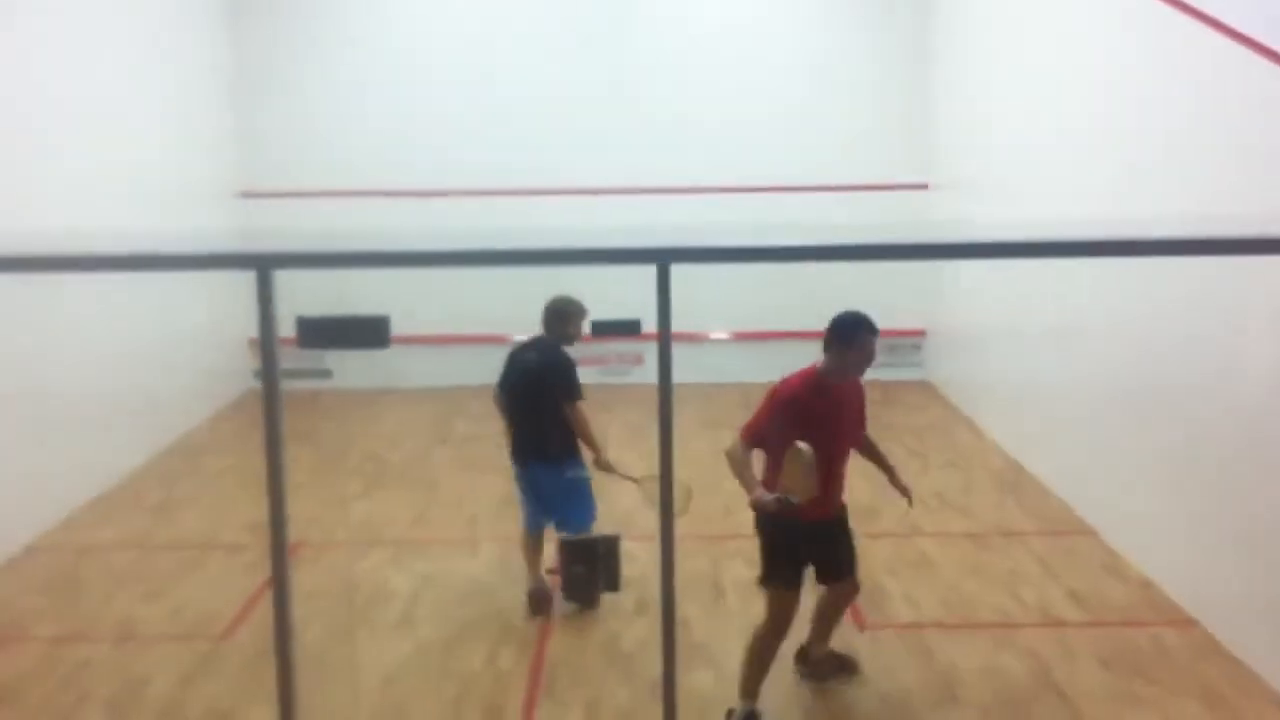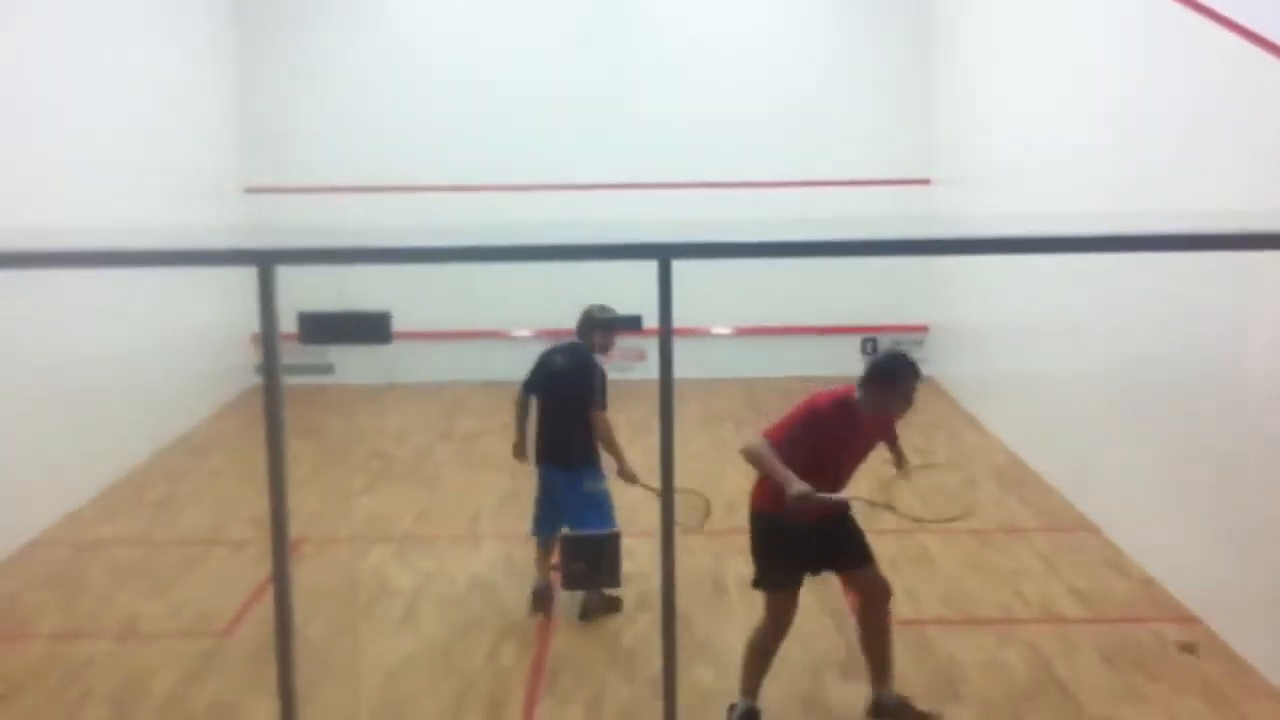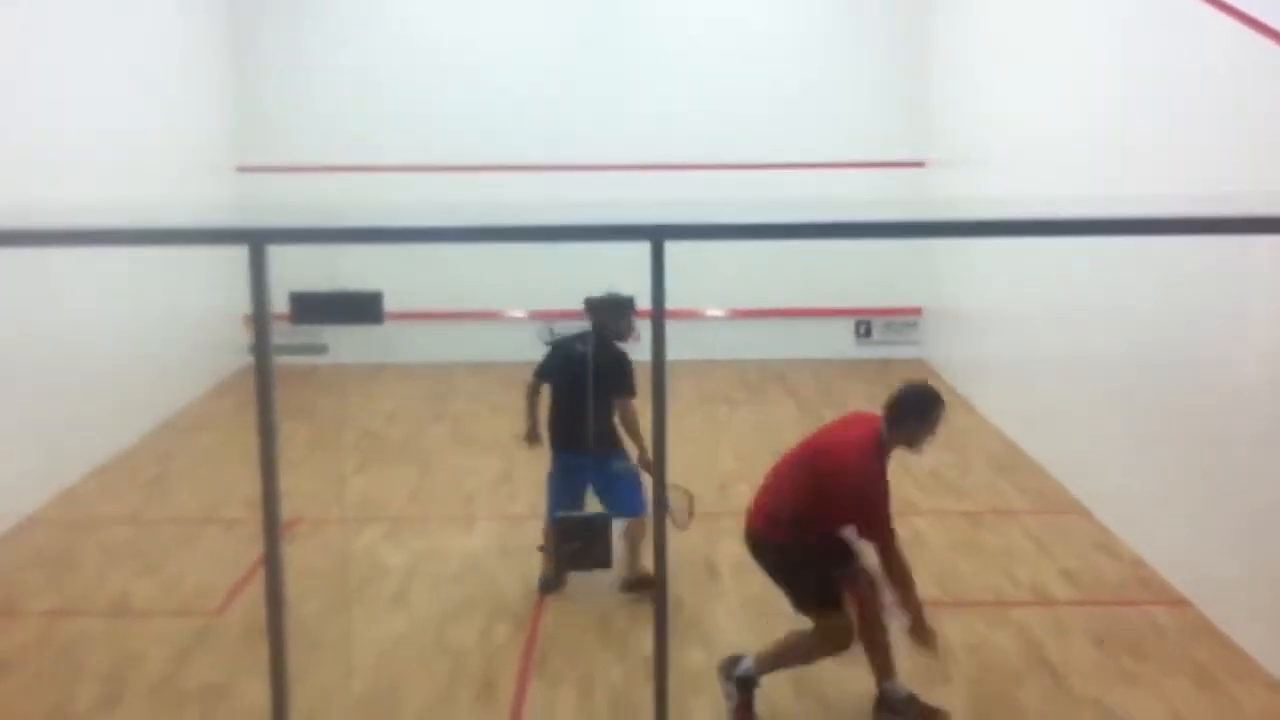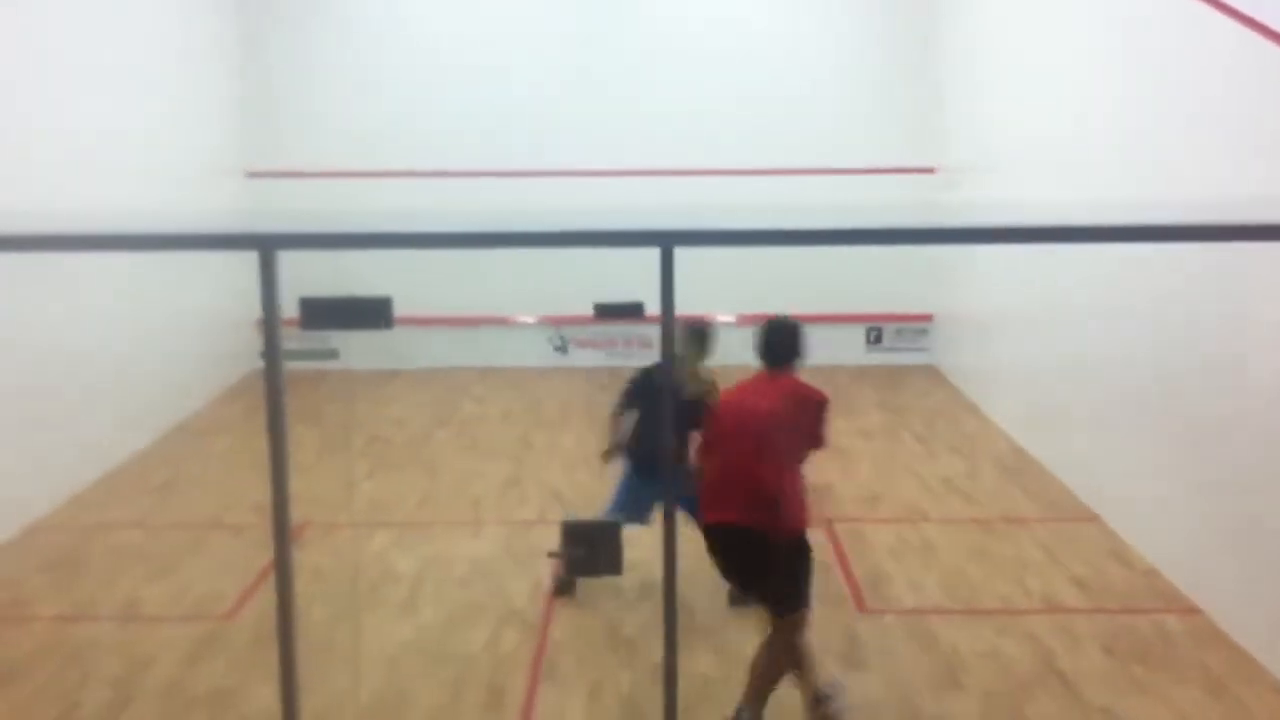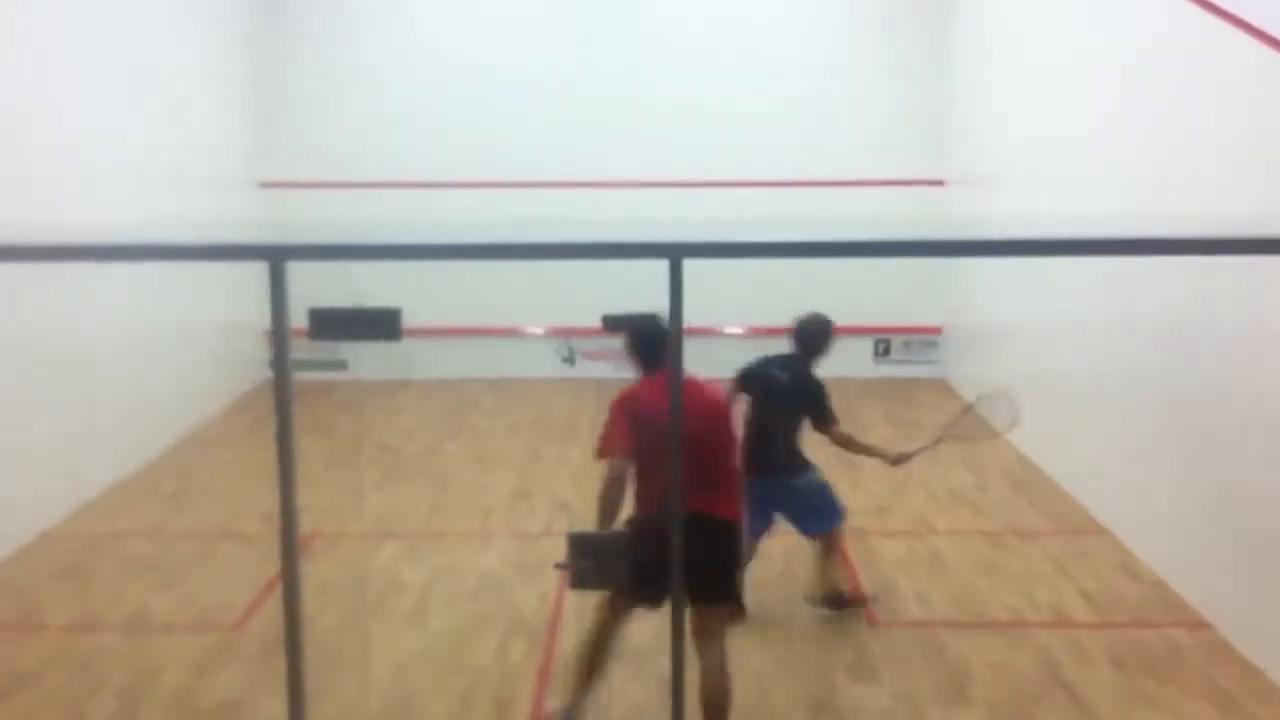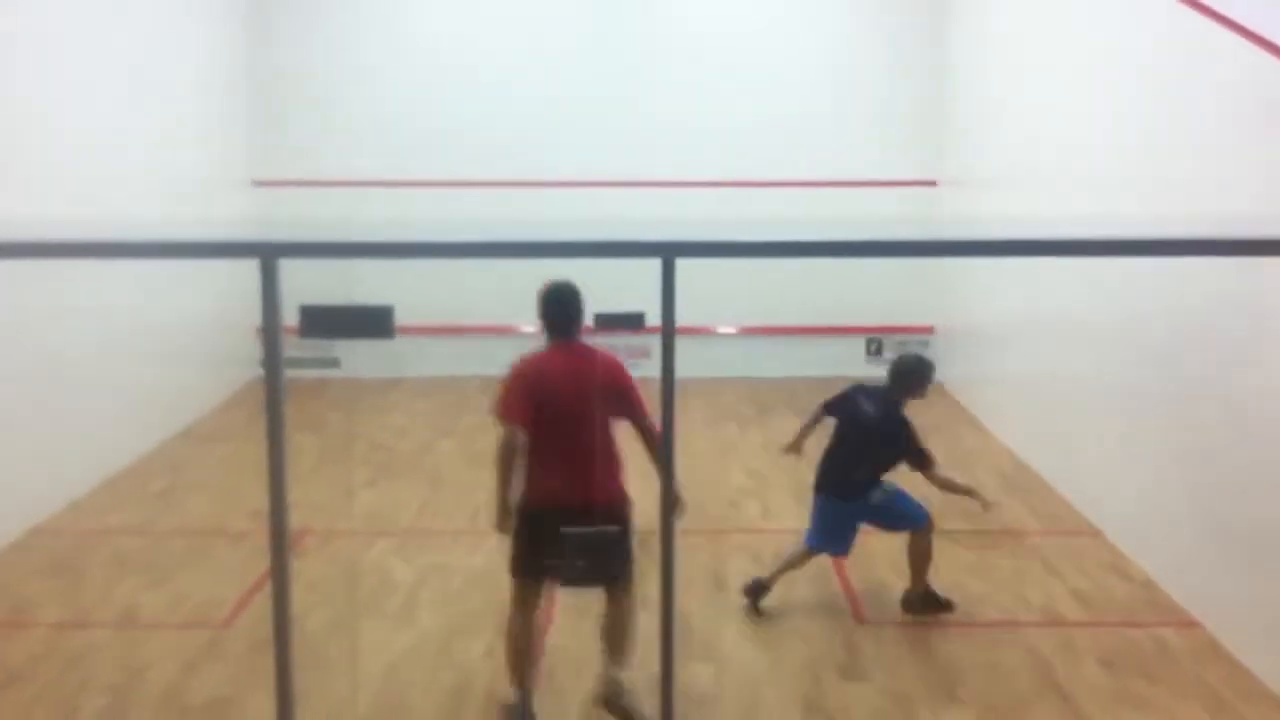
dt=0.3s
person 1, frame 1
left shoulder: (852, 390)
right shoulder: (790, 393)
right elbow: (738, 448)
left wrist: (890, 472)
right wrist: (754, 490)
left hip: (828, 510)
right hip: (784, 513)
left knee: (846, 588)
right knee: (780, 615)
left ankle: (813, 654)
person 1, frame 2
left shoulder: (876, 414)
right shoulder: (822, 410)
right elbow: (754, 448)
left wrist: (900, 458)
right wrist: (789, 483)
left hip: (826, 508)
right hip: (779, 512)
left knee: (876, 592)
right knee: (779, 614)
person 1, frame 3
left shoulder: (870, 425)
right shoulder: (863, 469)
right elbow: (890, 553)
right wrist: (917, 617)
left hip: (808, 517)
right hip: (779, 533)
left knee: (866, 591)
right knee: (838, 632)
right ankle: (744, 671)
person 1, frame 4
left shoulder: (729, 399)
right shoulder: (811, 400)
left elbow: (702, 466)
left hip: (720, 520)
right hip: (774, 524)
left knee: (787, 616)
right knee: (789, 624)
person 1, frame 5
left shoulder: (628, 403)
right shoulder: (713, 397)
left elbow: (617, 473)
right elbow: (734, 468)
right wrist: (738, 529)
left hip: (657, 520)
right hip: (716, 523)
left knee: (609, 614)
right knee: (711, 639)
person 1, frame 6
left shoulder: (527, 371)
right shoulder: (611, 368)
left elbow: (512, 443)
right elbow: (649, 431)
left wrist: (503, 501)
right wrist: (671, 487)
left hip: (544, 500)
right hip: (604, 498)
left knee: (524, 601)
right knee: (619, 592)
right ankle: (612, 680)
person 2, frame 1
left shoulder: (518, 354)
right shoulder: (560, 362)
left elbow: (500, 398)
right elbow: (573, 413)
right wrist: (598, 452)
left hip: (525, 452)
right hip: (558, 455)
left knee: (534, 521)
right knee: (578, 520)
left ankle: (536, 586)
person 2, frame 2
left shoulder: (549, 357)
right shoulder: (591, 369)
left elbow: (522, 399)
right elbow: (598, 422)
left wrist: (520, 438)
right wrist: (622, 462)
left hip: (547, 456)
right hip: (579, 461)
left knee: (547, 524)
right knee: (595, 528)
left ankle: (542, 585)
right ankle: (593, 597)
person 2, frame 3
left shoulder: (563, 346)
right shoulder: (616, 358)
left elbow: (534, 386)
right elbow: (624, 409)
left wrist: (532, 426)
right wrist: (642, 450)
left hip: (563, 443)
right hip: (601, 446)
left knee: (559, 511)
right knee: (634, 508)
left ankle: (550, 573)
right ankle: (633, 573)
person 2, frame 4
left shoulder: (648, 376)
right shoulder: (705, 388)
left elbow: (619, 414)
right elbow: (698, 433)
left wrist: (614, 443)
left hip: (641, 467)
right hip: (675, 471)
left knee: (614, 521)
person 2, frame 5
left shoulder: (766, 366)
right shoulder: (810, 386)
left elbow: (734, 391)
right elbow: (835, 435)
right wrist: (885, 455)
left hip: (752, 466)
right hip: (787, 468)
left knee: (751, 533)
right knee: (830, 521)
right ankle: (831, 590)
person 2, frame 6
left shoulder: (860, 392)
right shoulder: (898, 427)
left elbow: (821, 411)
right elbow: (933, 476)
left wrist: (799, 439)
right wrist: (973, 493)
left hip: (827, 484)
right hip: (859, 491)
left knee: (815, 546)
right knee: (922, 525)
left ankle: (765, 583)
right ankle: (918, 595)
